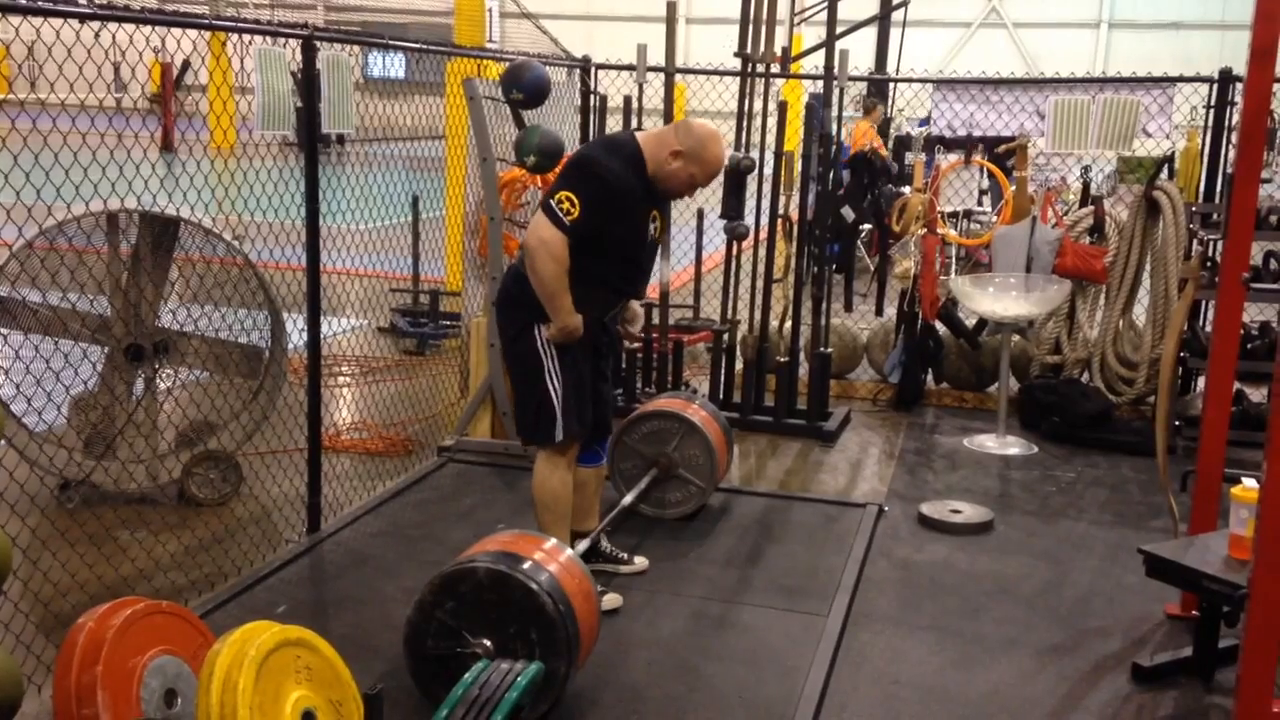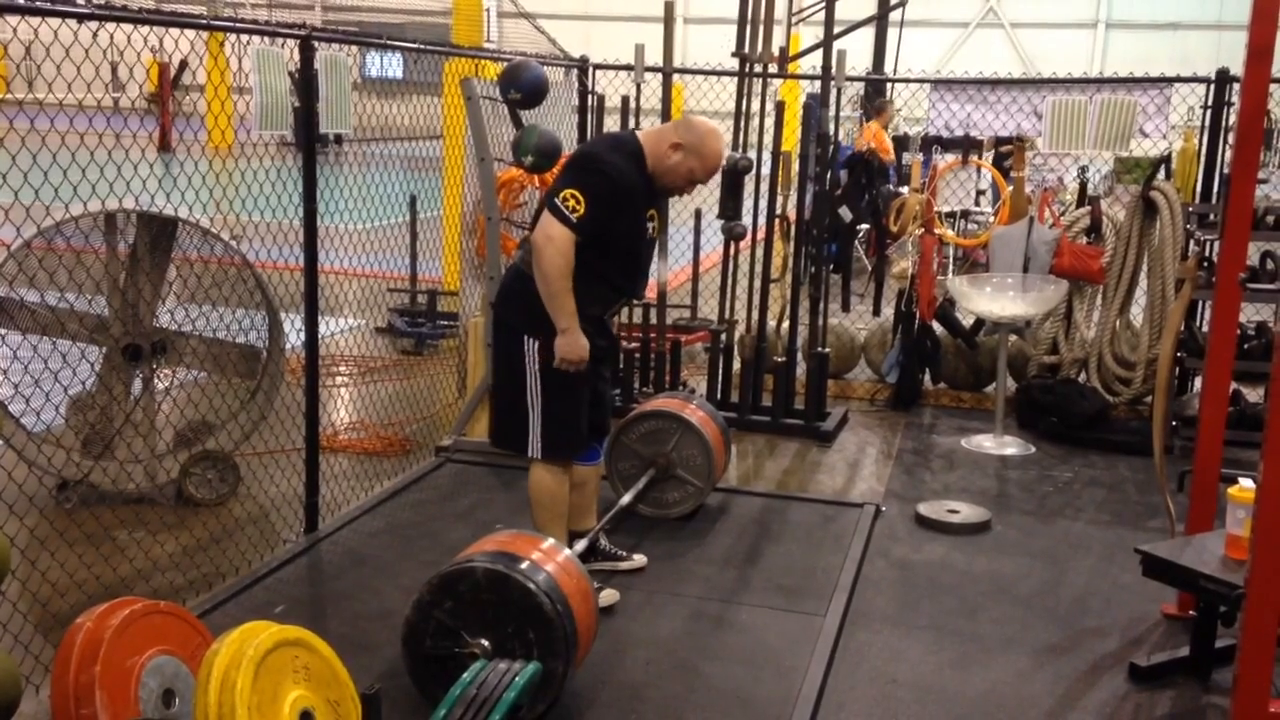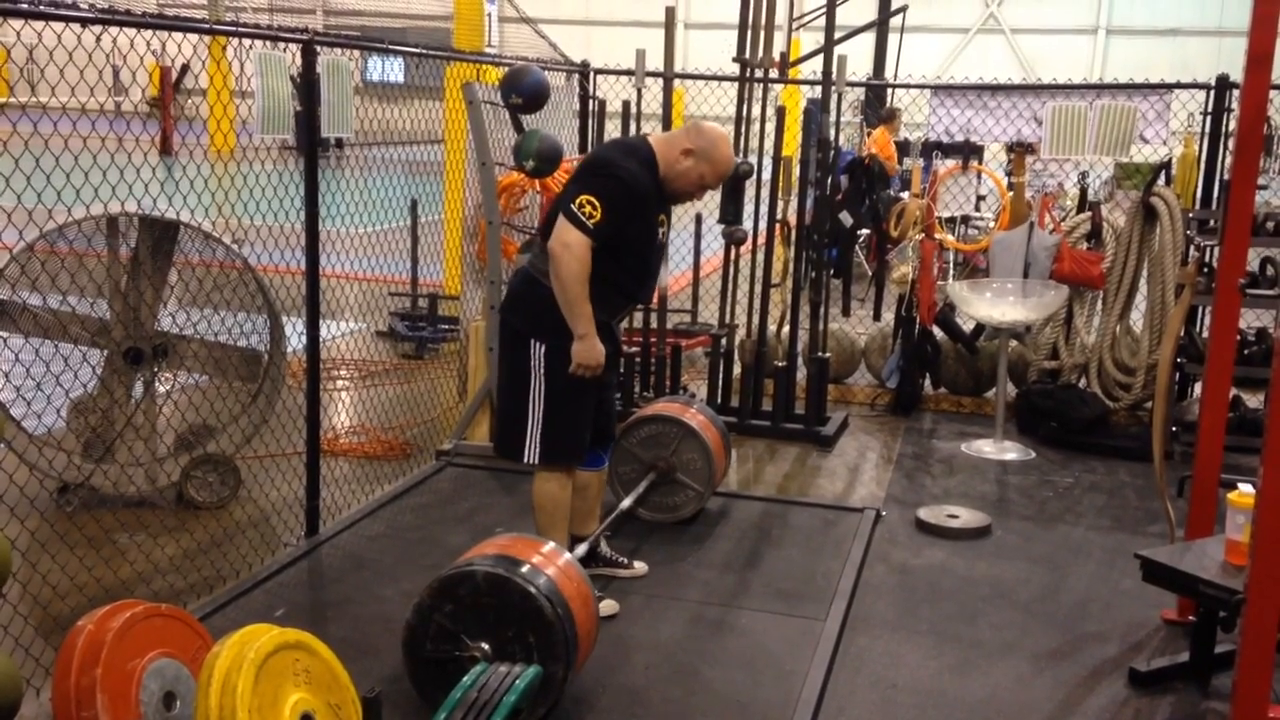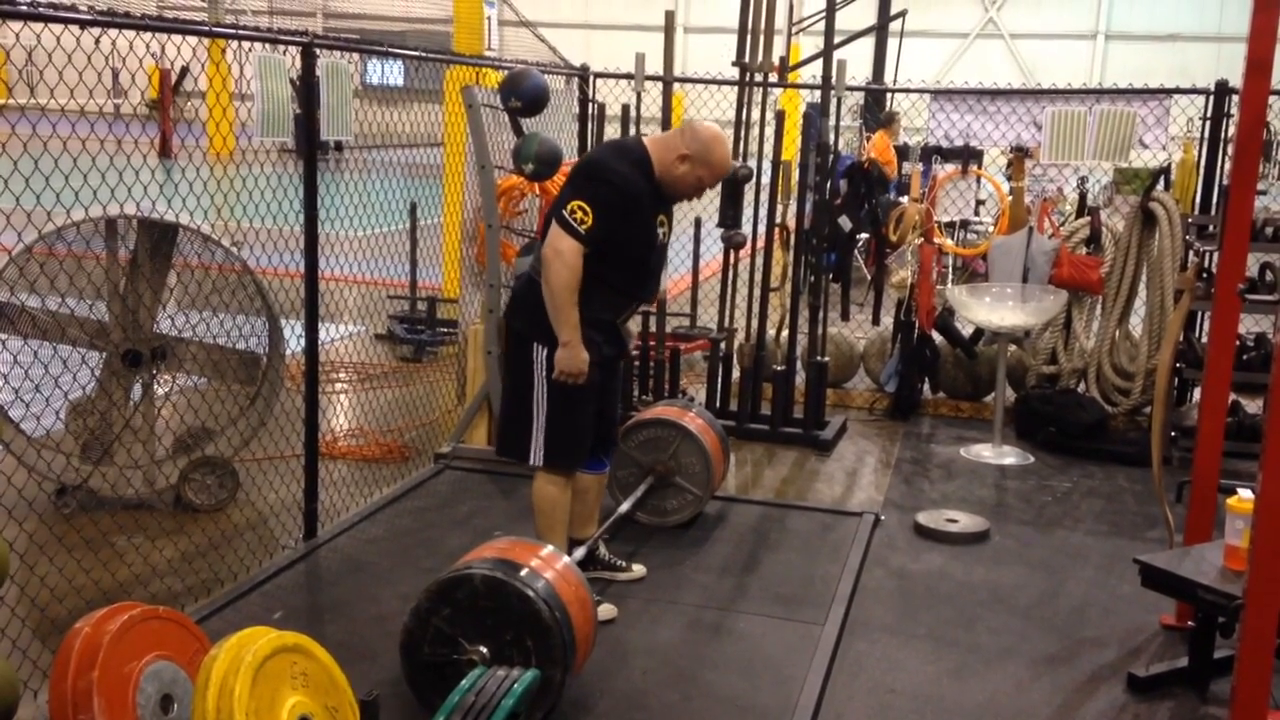
dt=0.7s
person 1, frame 1
left shoulder: (649, 177)
right shoulder: (604, 171)
right elbow: (542, 240)
left wrist: (625, 300)
right wrist: (562, 319)
left hip: (590, 316)
right hip: (545, 317)
left knee: (593, 435)
right knee: (562, 440)
left ankle: (587, 544)
person 1, frame 2
left shoulder: (644, 175)
right shoulder: (605, 168)
right elbow: (550, 239)
right wrist: (566, 330)
left hip: (586, 319)
right hip: (545, 320)
left knee: (589, 435)
right knee: (554, 445)
left ankle: (585, 543)
person 1, frame 3
left shoulder: (651, 179)
right shoulder: (619, 173)
right elbow: (566, 246)
left wrist: (597, 332)
right wrist: (583, 336)
left hip: (590, 325)
right hip: (552, 325)
left knee: (593, 443)
right knee: (558, 451)
left ankle: (586, 549)
person 1, frame 4
left shoulder: (653, 181)
right shoulder: (611, 175)
right elbow: (560, 251)
left wrist: (614, 322)
right wrist: (569, 342)
left hip: (597, 328)
right hip: (556, 330)
left knee: (596, 446)
right knee: (557, 454)
left ankle: (585, 551)
